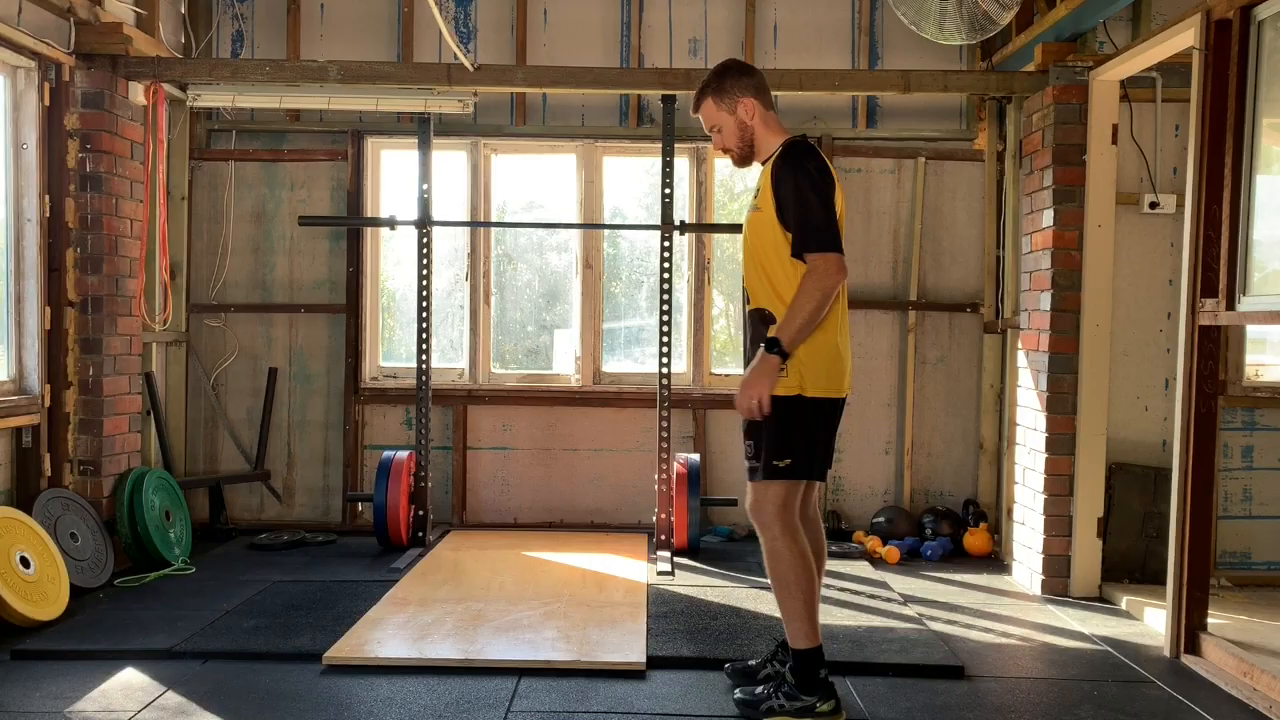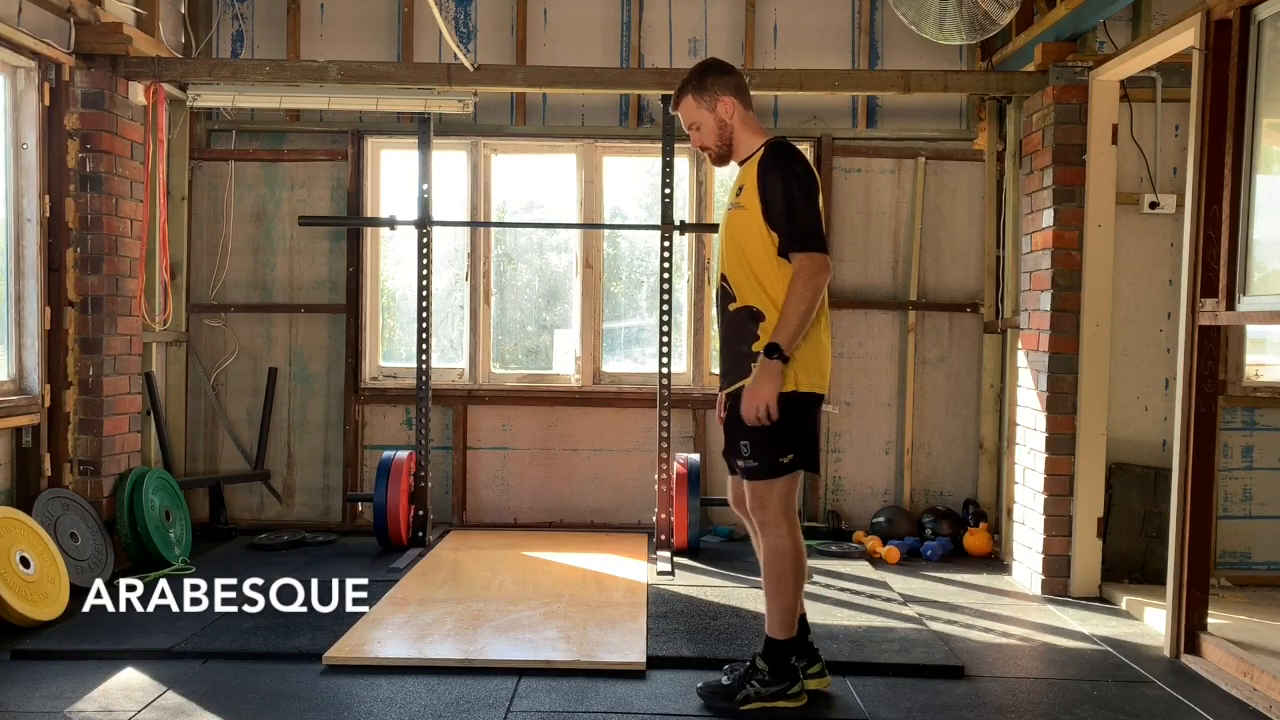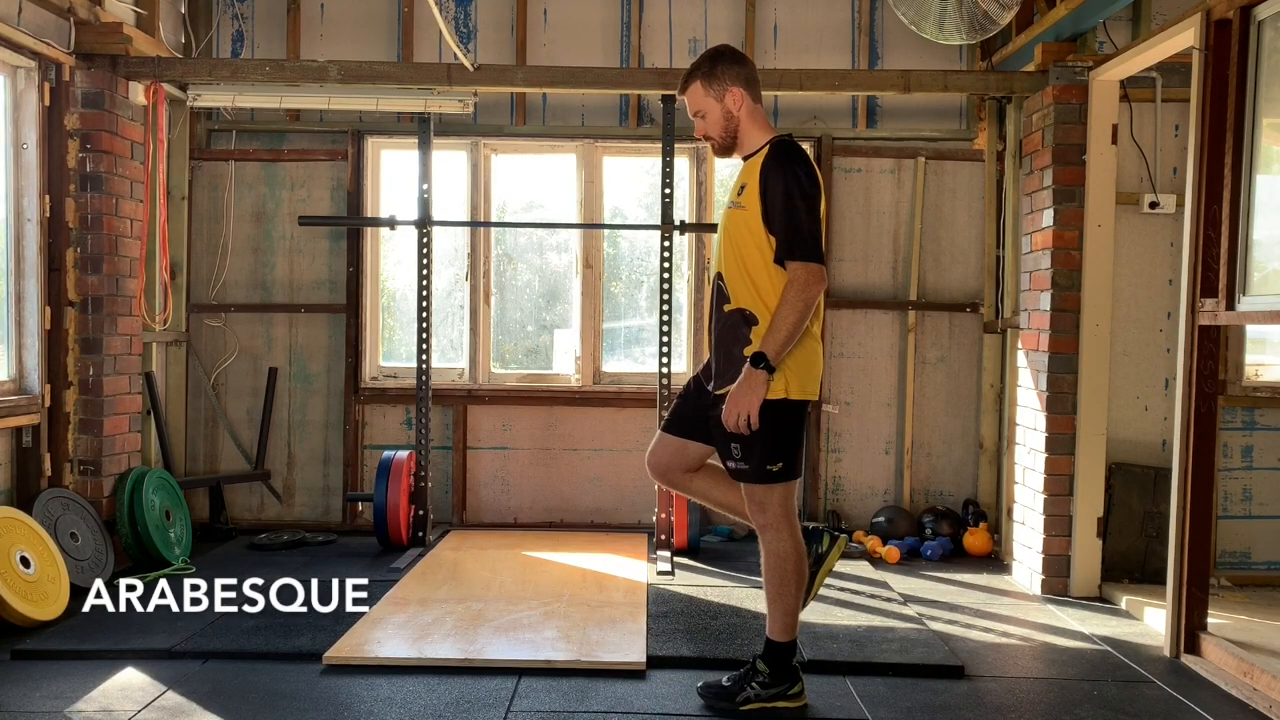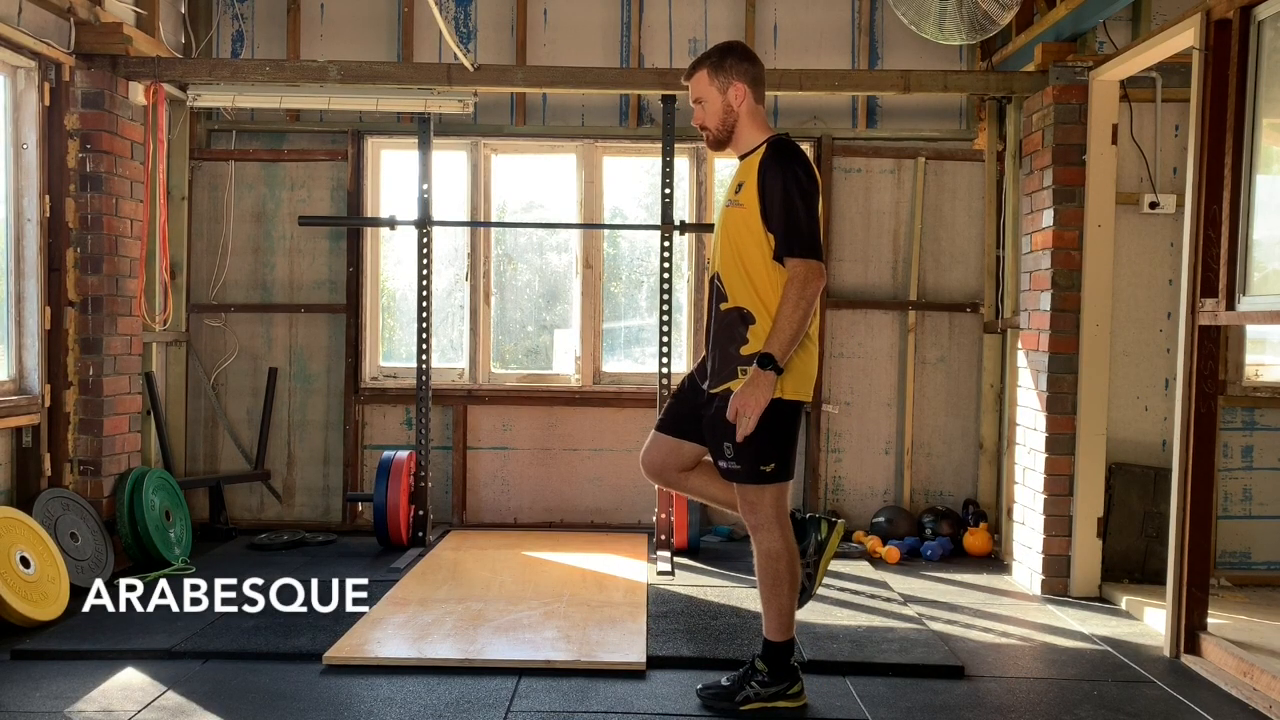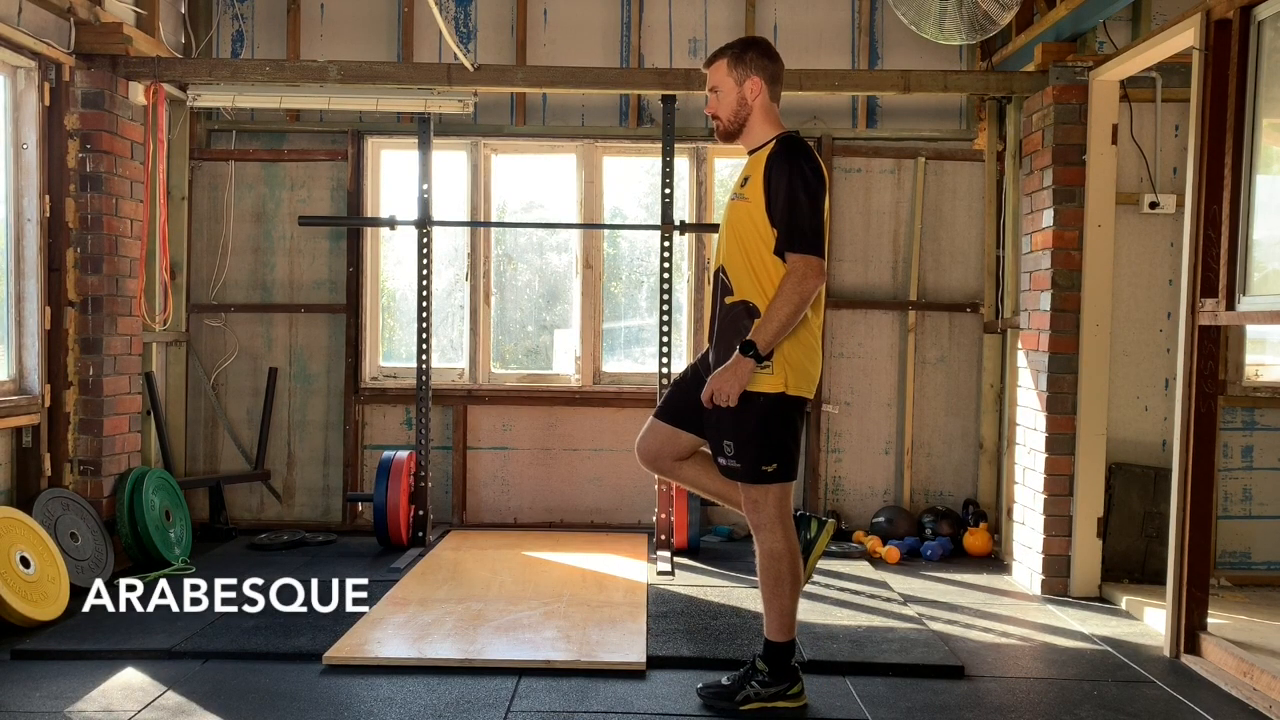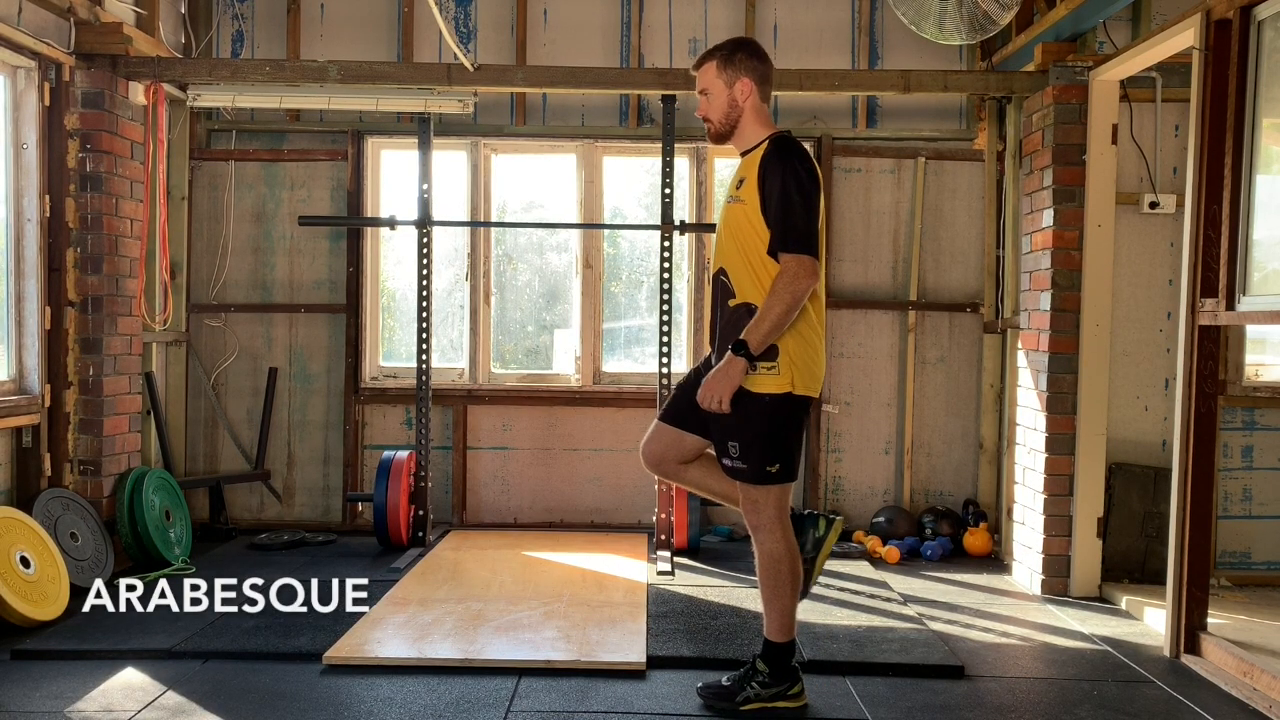
dt=0.7s
person 1, frame 1
left shoulder: (795, 163)
right shoulder: (779, 173)
left elbow: (827, 270)
left wrist: (769, 360)
right wrist: (762, 368)
left hip: (798, 379)
right hip: (796, 378)
left knee: (770, 513)
right knee: (794, 508)
right ankle: (800, 656)
person 1, frame 2
left shoulder: (780, 165)
right shoulder: (749, 176)
left elbow: (812, 269)
left wrist: (774, 362)
left hip: (778, 375)
right hip: (753, 373)
left knee: (769, 511)
right knee: (754, 506)
left ankle: (778, 670)
right ankle: (798, 651)
person 1, frame 3
left shoulder: (783, 164)
right shoulder: (752, 169)
left elbow: (809, 277)
left wrist: (760, 370)
left hip: (768, 376)
right hip: (731, 368)
left knee: (769, 514)
right knee: (666, 461)
left ankle: (779, 674)
right ankle: (804, 545)
person 1, frame 4
left shoulder: (781, 162)
right shoulder: (749, 168)
left elbow: (807, 274)
left wrist: (767, 370)
left hip: (761, 373)
right hip: (725, 365)
left knee: (761, 514)
right knee: (661, 461)
left ankle: (778, 673)
right ankle: (799, 533)
person 1, frame 5
left shoulder: (789, 159)
right shoulder: (757, 164)
left elbow: (806, 272)
left wrist: (747, 358)
left hip: (765, 369)
right hip: (731, 359)
left knee: (763, 515)
right knee: (656, 448)
left ankle: (777, 674)
right ankle: (793, 530)
person 1, frame 6
left shoulder: (783, 161)
right shoulder: (753, 164)
left elbow: (799, 274)
left wrist: (739, 358)
left hip: (769, 367)
right hip: (741, 359)
left knee: (762, 513)
right knee: (661, 453)
left ankle: (778, 674)
right ankle: (799, 528)
